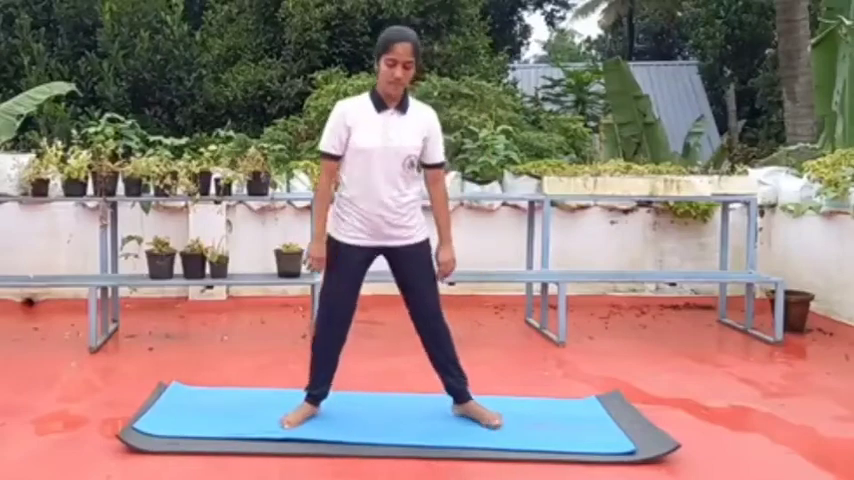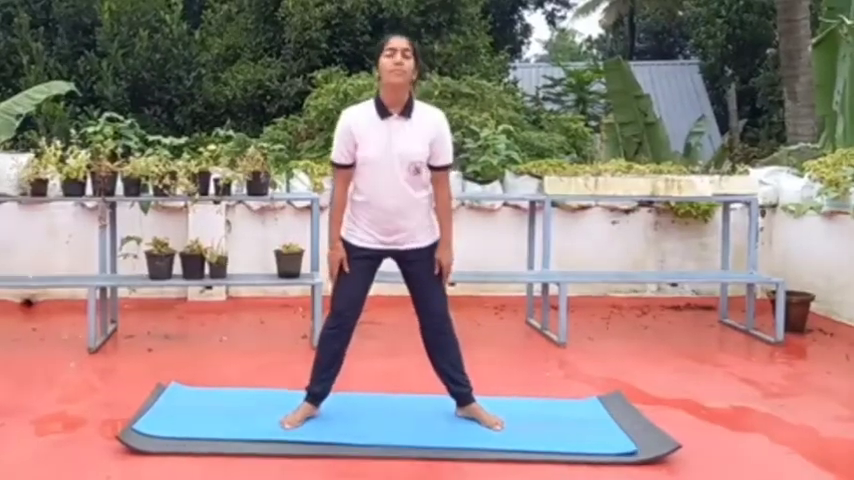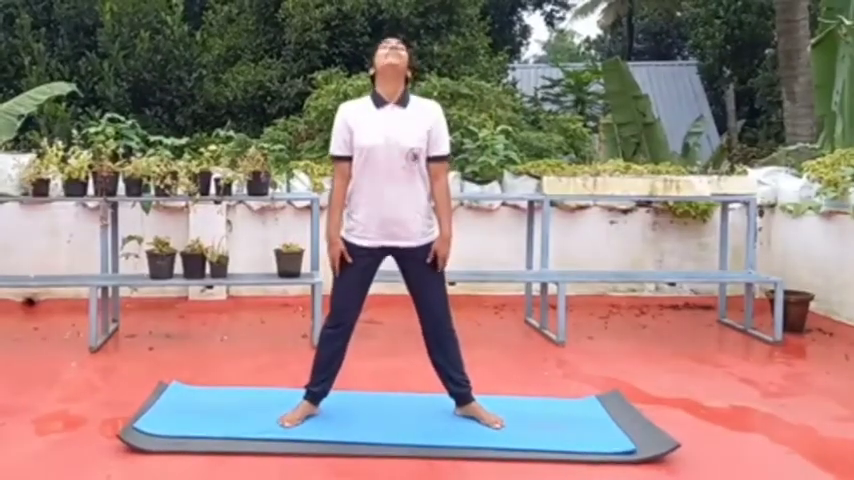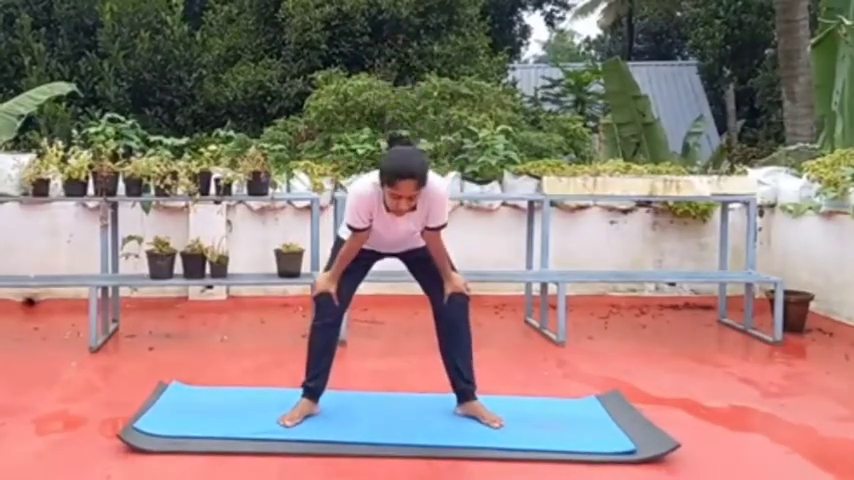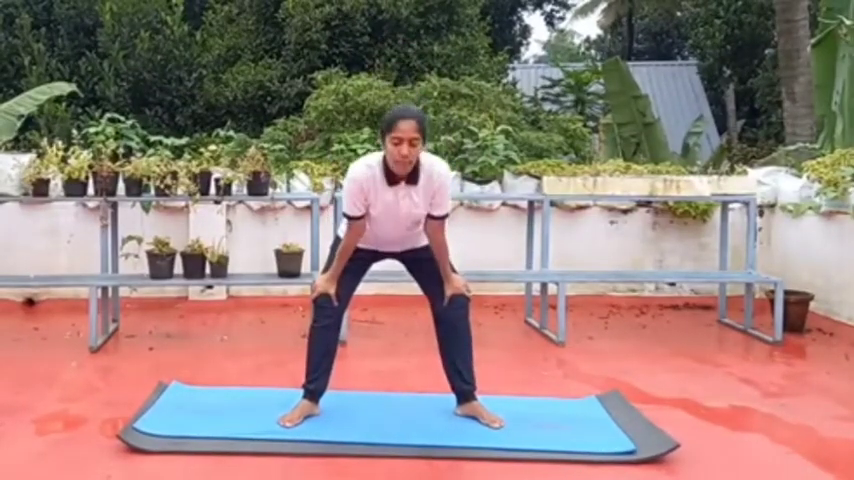
dt=1s
person 1, frame 1
left shoulder: (425, 118)
right shoulder: (347, 111)
left elbow: (435, 184)
right elbow: (327, 176)
left wrist: (446, 243)
right wrist: (318, 236)
left hip: (409, 237)
right hip: (350, 236)
left knee: (430, 317)
right knee: (332, 317)
left ankle: (462, 399)
right ankle: (312, 400)
person 1, frame 2
left shoulder: (433, 120)
right shoulder: (353, 119)
left elbow: (441, 186)
right elbow: (341, 185)
left wrist: (446, 244)
right wrist: (334, 242)
left hip: (418, 240)
right hip: (361, 239)
left knee: (437, 320)
right knee: (340, 319)
left ankle: (466, 401)
right ankle: (311, 401)
person 1, frame 3
left shoulder: (430, 113)
right shoulder: (350, 113)
left elbow: (438, 178)
right elbow: (341, 179)
left wrist: (445, 234)
right wrist: (332, 235)
left hip: (418, 237)
right hip: (361, 237)
left knee: (437, 319)
right knee: (340, 318)
left ankle: (465, 400)
right ankle: (311, 399)
person 1, frame 4
left shoulder: (437, 190)
right shoulder: (362, 190)
left elbow: (432, 239)
right elbow: (356, 240)
left wrist: (449, 277)
right wrist: (331, 276)
left hip: (415, 244)
right hip: (363, 243)
left knee: (454, 303)
right knee: (328, 306)
left ankle: (468, 399)
right ankle: (309, 399)
person 1, frame 5
left shoulder: (438, 172)
right shoulder: (361, 172)
left elbow: (435, 232)
right elbow: (354, 233)
left wrist: (449, 278)
right wrist: (331, 277)
left hip: (416, 245)
right hip: (363, 244)
left knee: (454, 307)
right knee: (326, 307)
left ankle: (467, 400)
right ankle: (310, 400)
